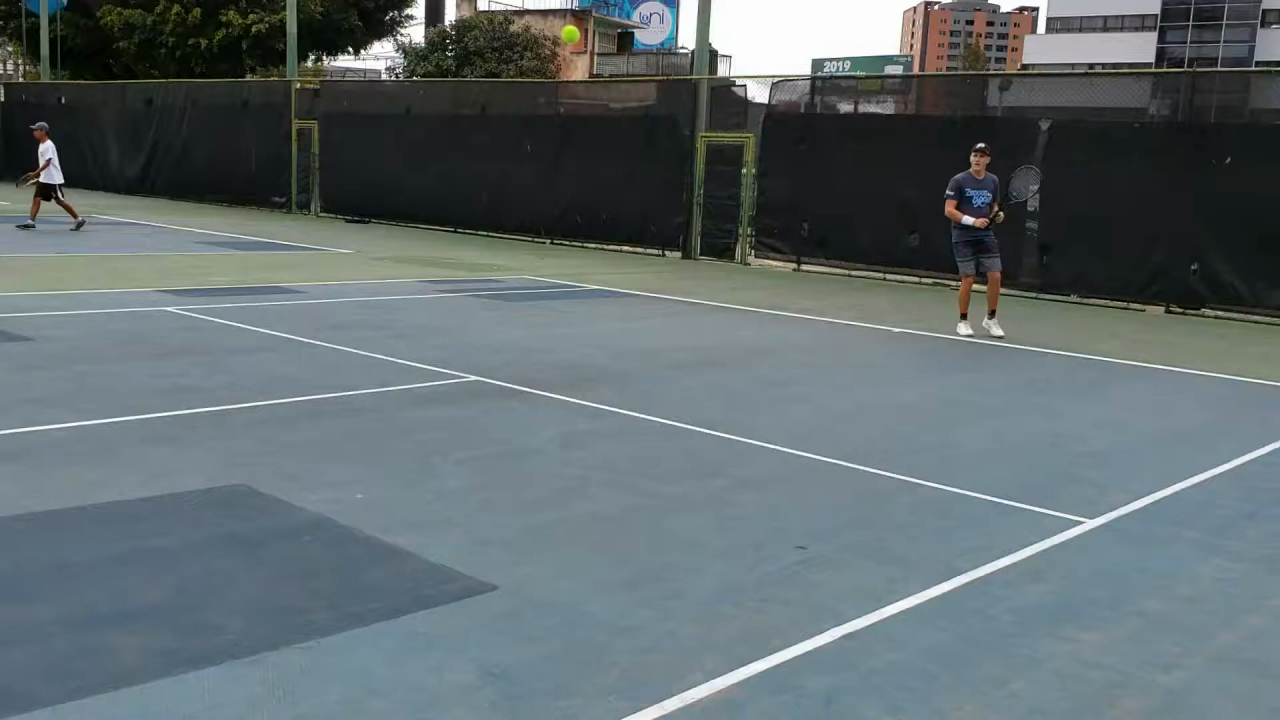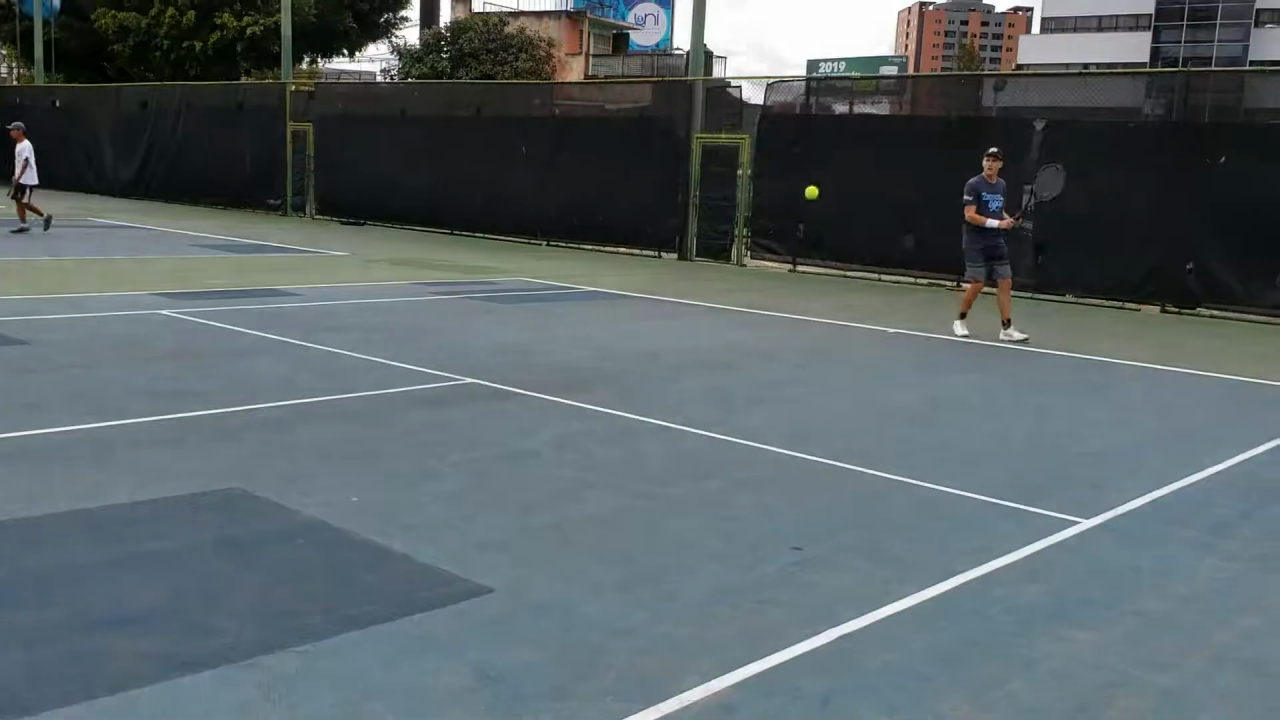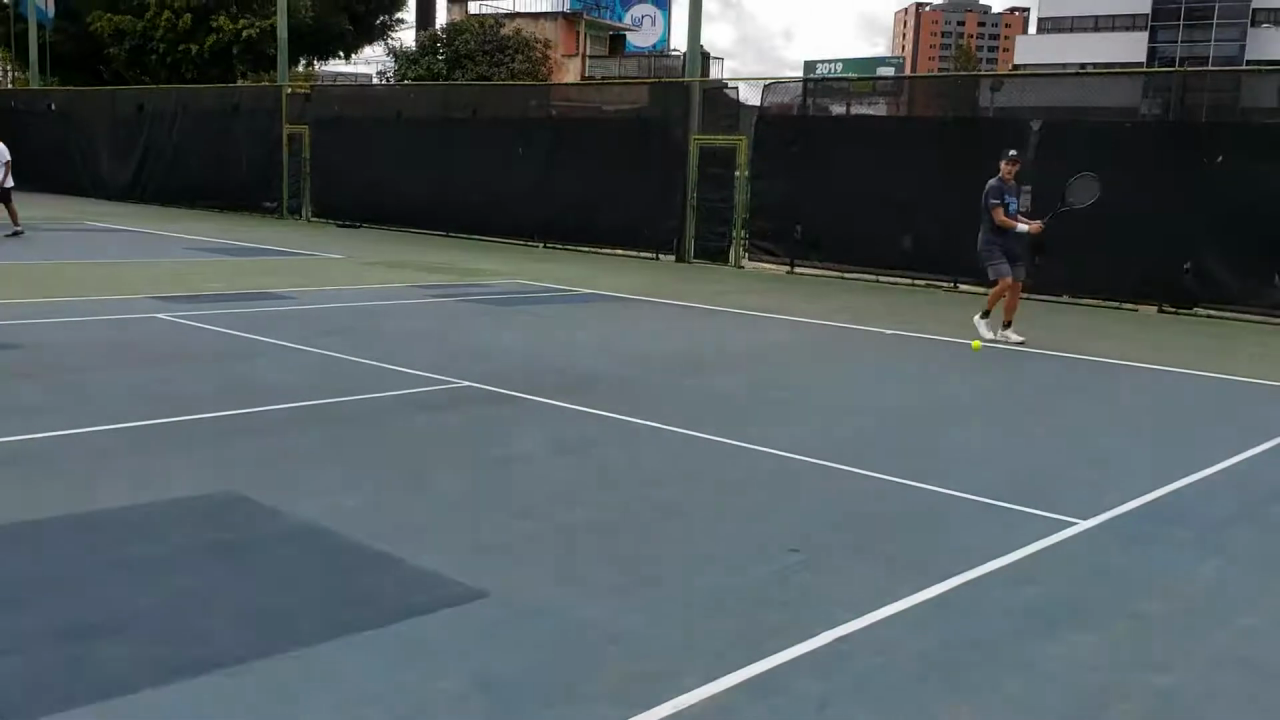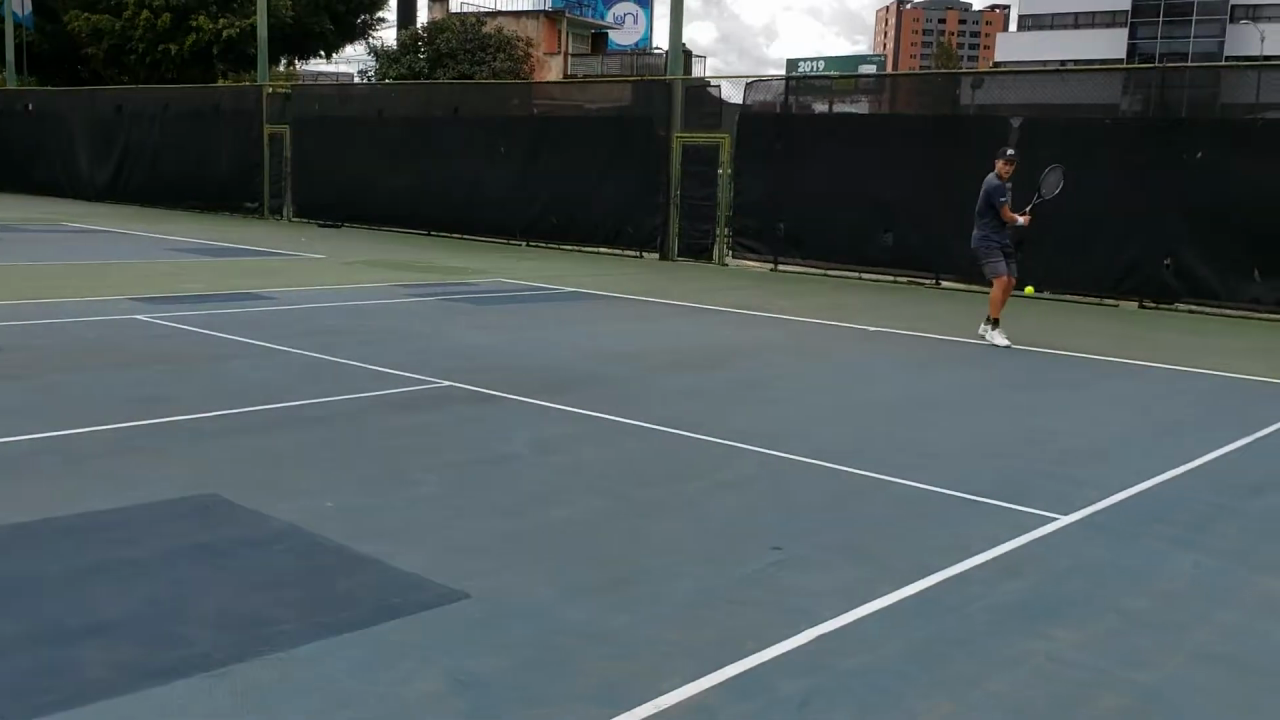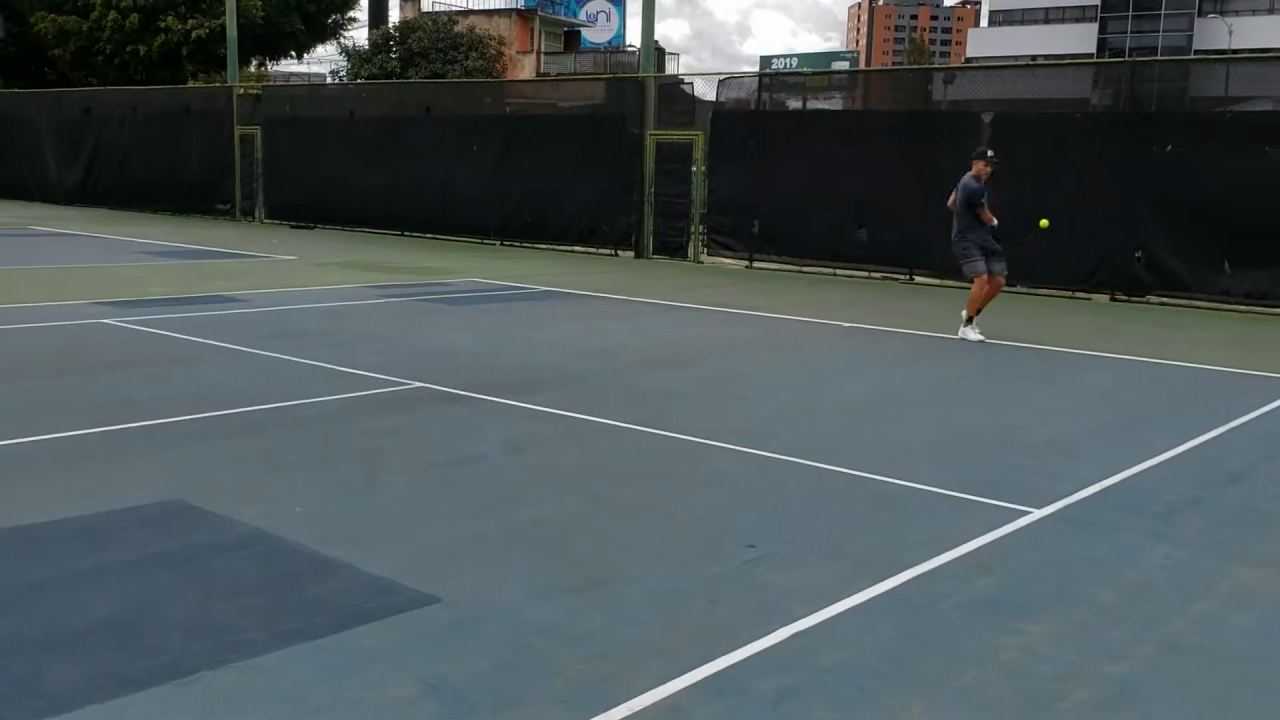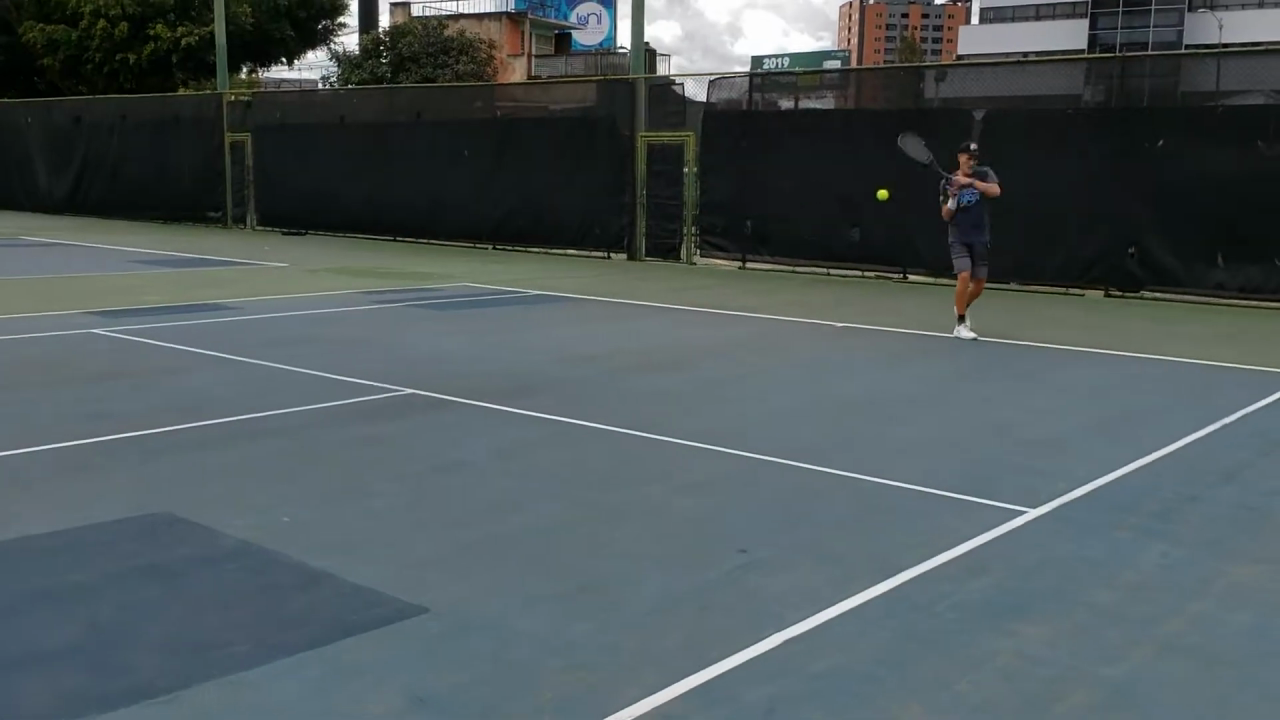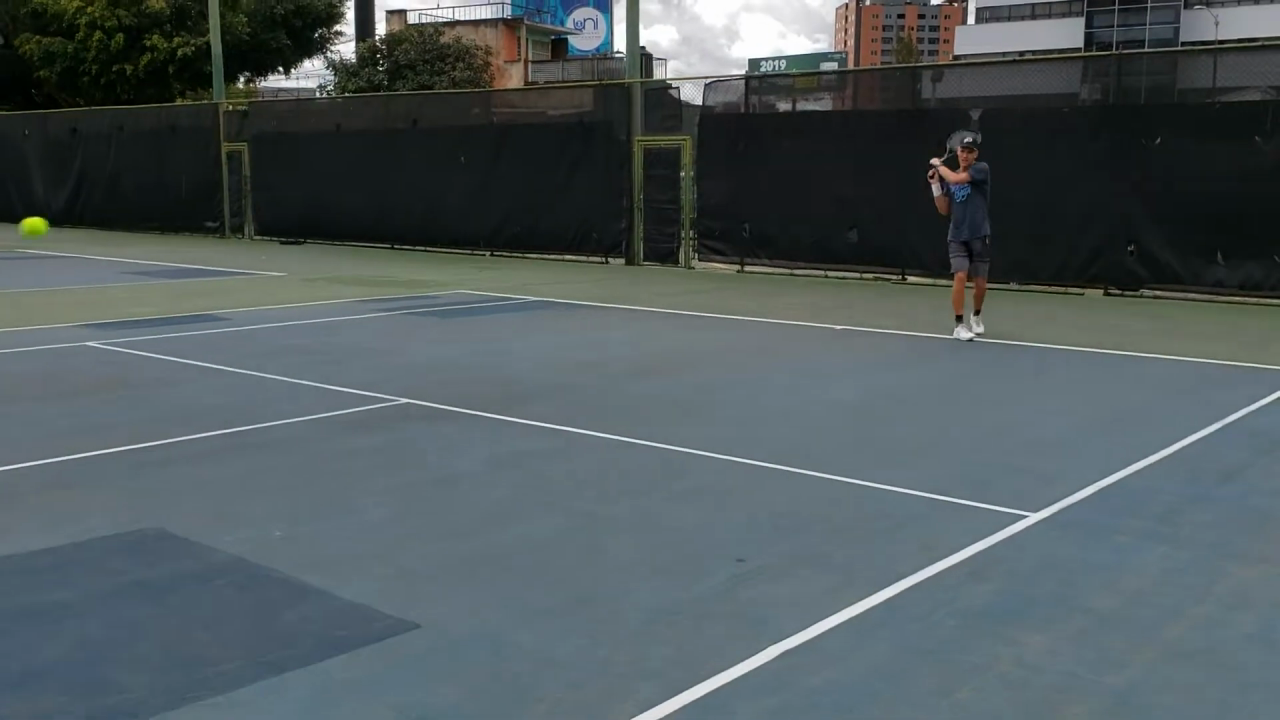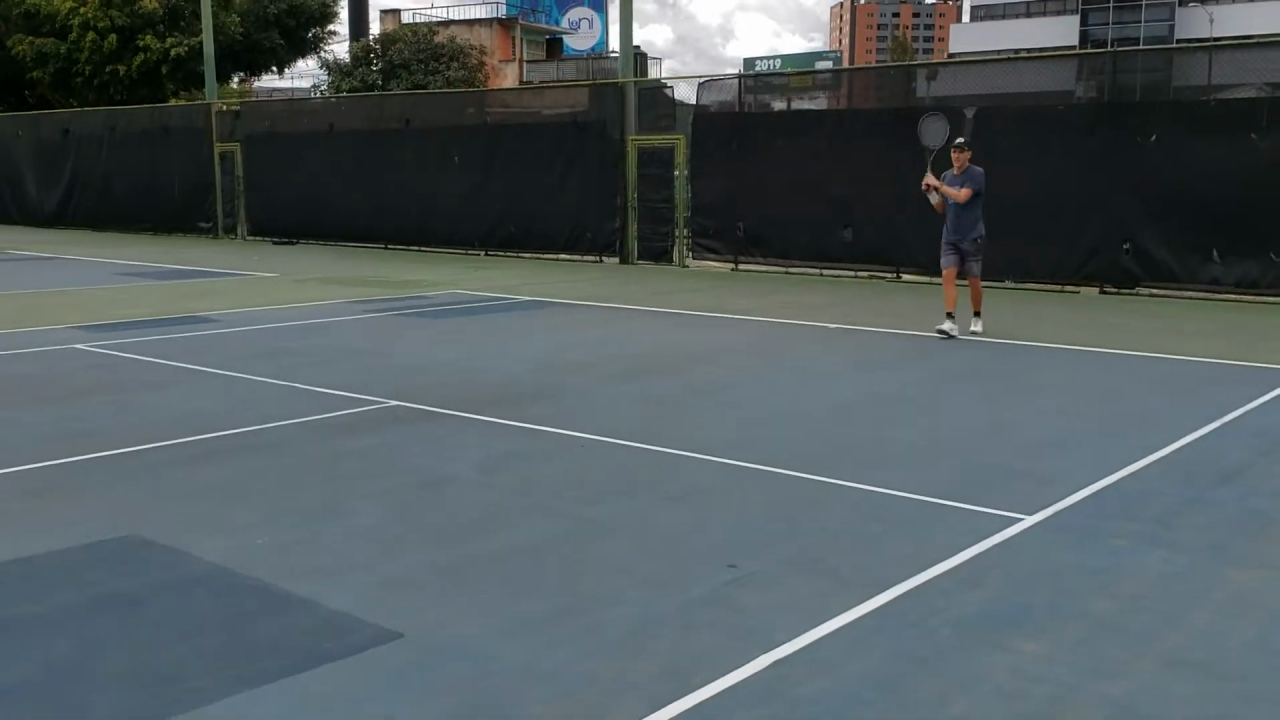
dt=0.2s
person 1, frame 1
left shoulder: (993, 181)
right shoulder: (958, 181)
right elbow: (948, 210)
left wrist: (997, 215)
right wrist: (972, 221)
left hip: (986, 236)
right hip: (963, 238)
left knee: (995, 277)
right knee: (968, 280)
left ankle: (990, 319)
right ankle: (963, 321)
person 1, frame 2
left shoulder: (1002, 185)
right shoulder: (974, 185)
right elbow: (970, 216)
left wrist: (1008, 219)
right wrist: (995, 223)
left hip: (997, 243)
right hip: (976, 243)
left knee: (1005, 284)
right knee: (977, 285)
left ankle: (1007, 329)
right ankle: (960, 320)
person 1, frame 3
left shoulder: (1012, 186)
right shoulder: (994, 187)
right elbow: (1000, 219)
left wrist: (1028, 222)
right wrist: (1027, 229)
left hip: (1011, 244)
right hip: (992, 244)
left knee: (1016, 286)
right knee: (1005, 283)
left ankle: (1006, 329)
right ankle: (983, 316)
person 1, frame 4
left shoulder: (993, 179)
right shoulder: (996, 185)
right elbow: (1007, 216)
left wrist: (1017, 217)
right wrist: (1022, 221)
left hip: (1000, 240)
right hip: (986, 241)
left knee: (1009, 283)
right knee: (1001, 281)
left ankle: (988, 325)
right ankle: (993, 330)
person 1, frame 5
left shoulder: (971, 181)
right shoulder: (974, 187)
left elbow: (951, 202)
right elbow: (987, 219)
right wrist: (995, 221)
left hip: (984, 239)
right hip: (966, 242)
left knee: (998, 282)
right knee: (981, 281)
left ankle: (971, 314)
right ankle: (966, 326)
person 1, frame 6
left shoulder: (985, 173)
right shoulder: (948, 182)
left elbow: (996, 191)
right elbow: (946, 216)
left wrist: (972, 182)
right wrist: (952, 199)
left hip: (980, 238)
right hip: (958, 238)
left knee: (979, 282)
right knee: (964, 277)
left ankle: (961, 308)
right ankle: (961, 325)
person 1, frame 7
left shoulder: (982, 169)
right shoulder: (948, 177)
left elbow: (957, 180)
right elbow: (944, 211)
left wrist: (938, 166)
right wrist: (935, 184)
left hip: (979, 234)
right hip: (957, 235)
left knee: (980, 279)
right knee: (960, 277)
left ankle: (976, 315)
right ankle: (960, 325)
person 1, frame 8
left shoulder: (977, 173)
right shoulder: (946, 176)
left elbow: (961, 198)
left wrist: (937, 185)
right wrist: (931, 193)
left hip: (972, 236)
right hip: (950, 236)
left knee: (973, 280)
right knee: (948, 275)
left ankle: (977, 318)
right ankle: (950, 323)
